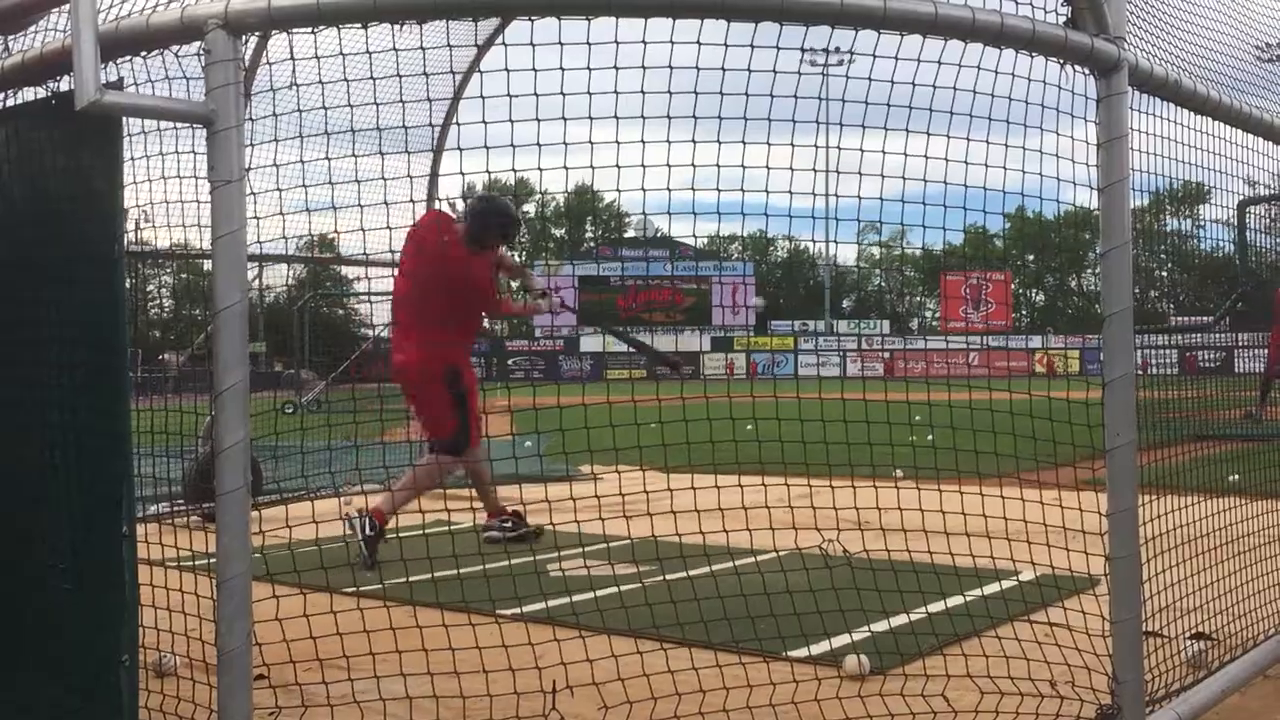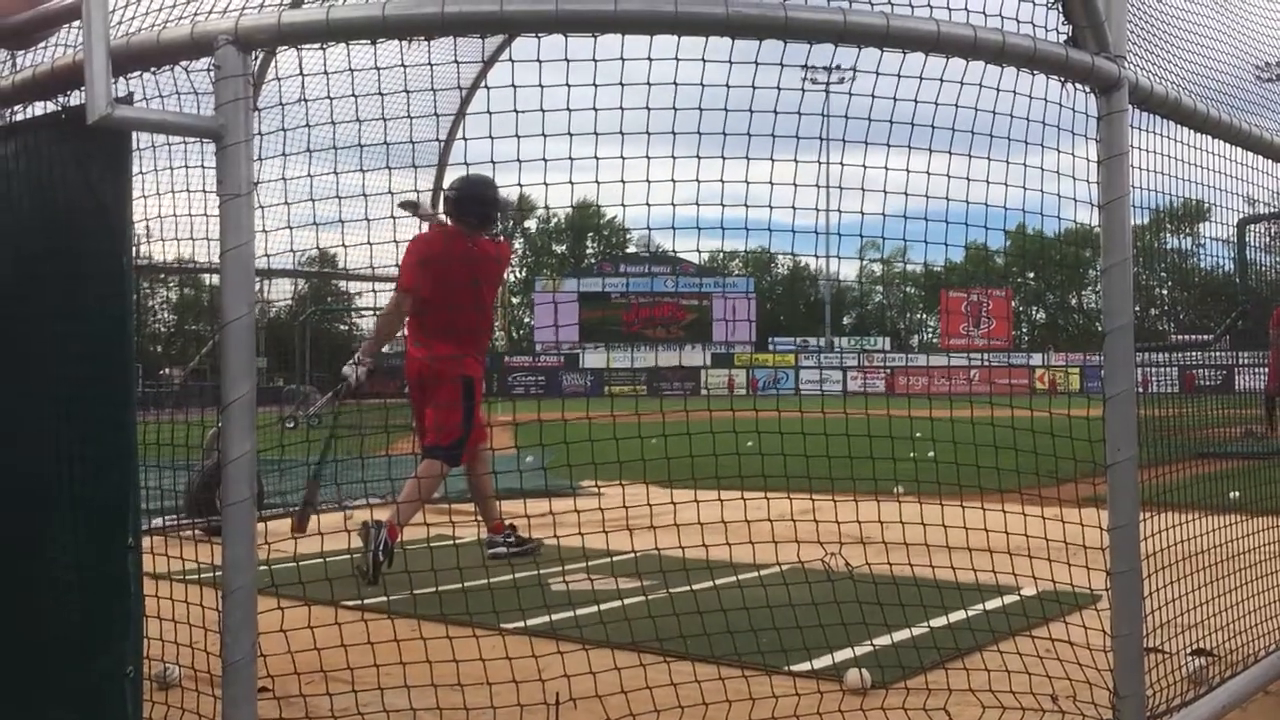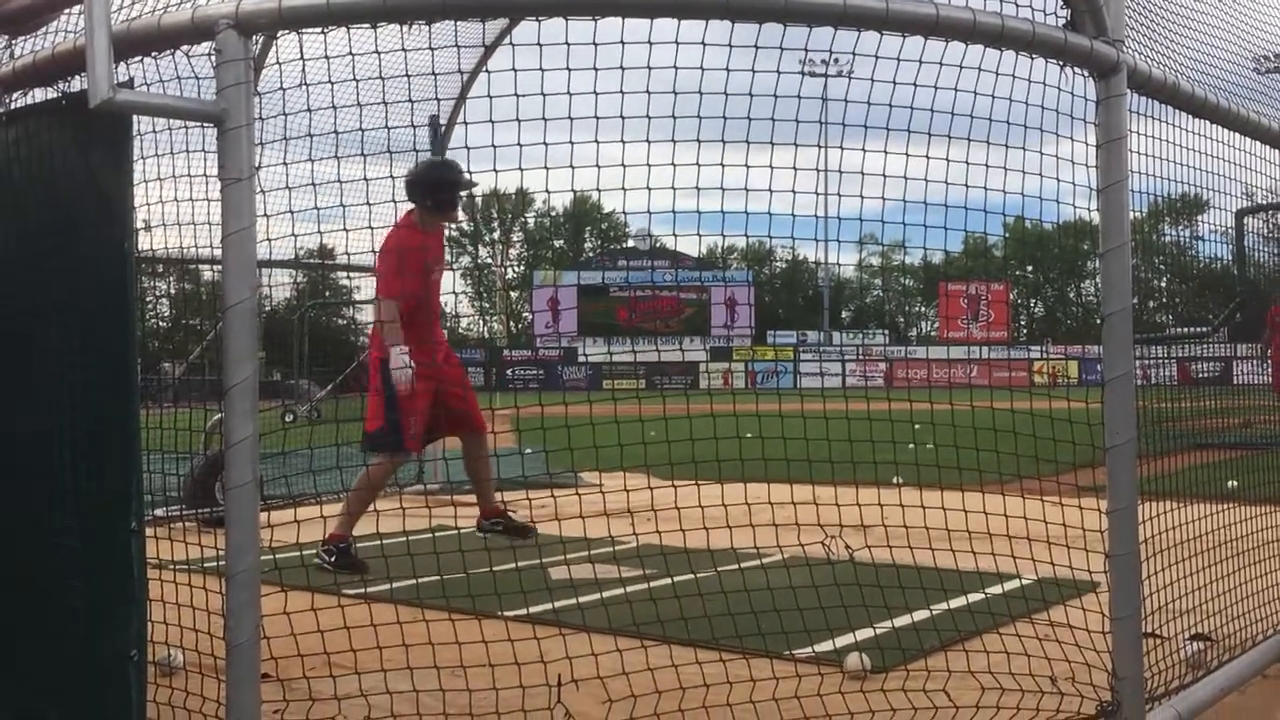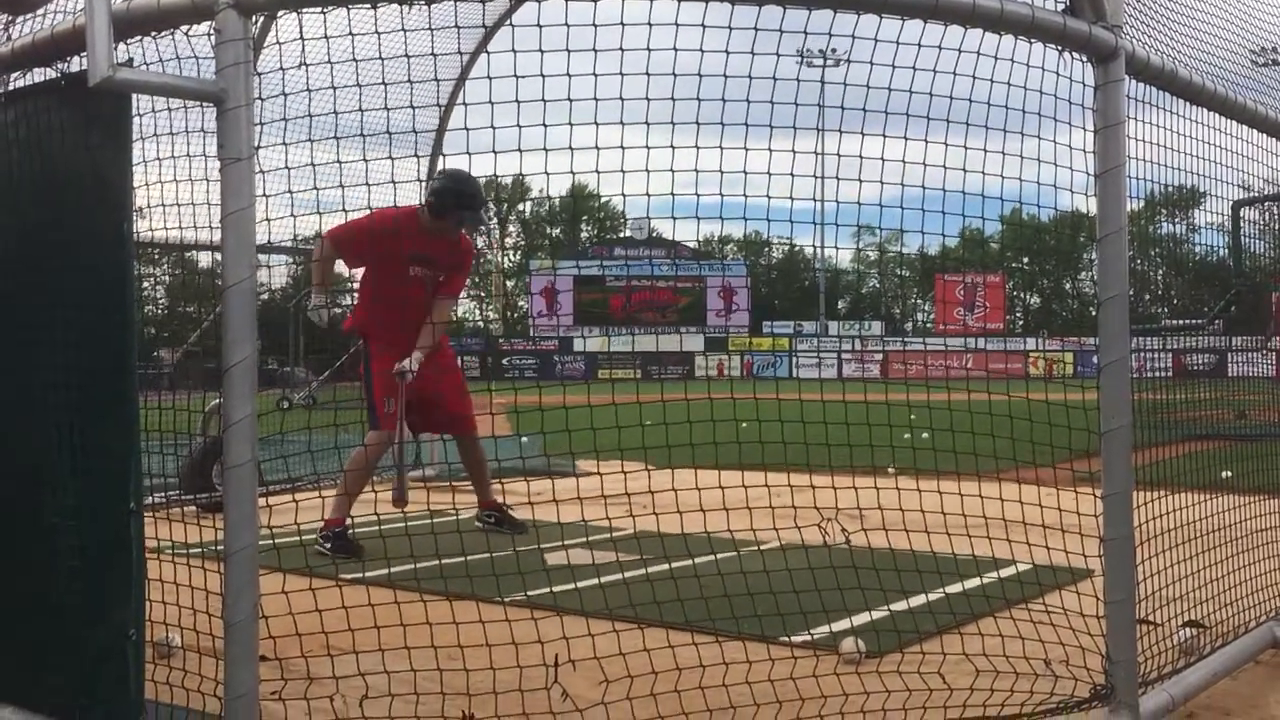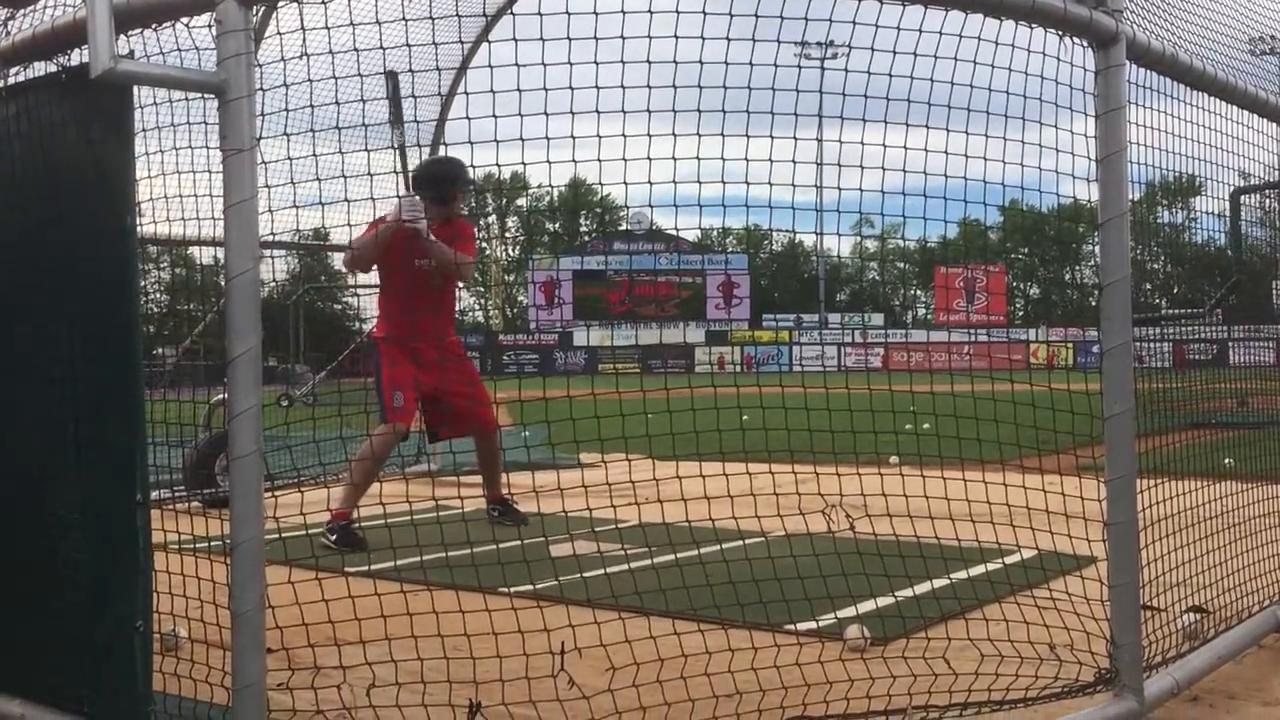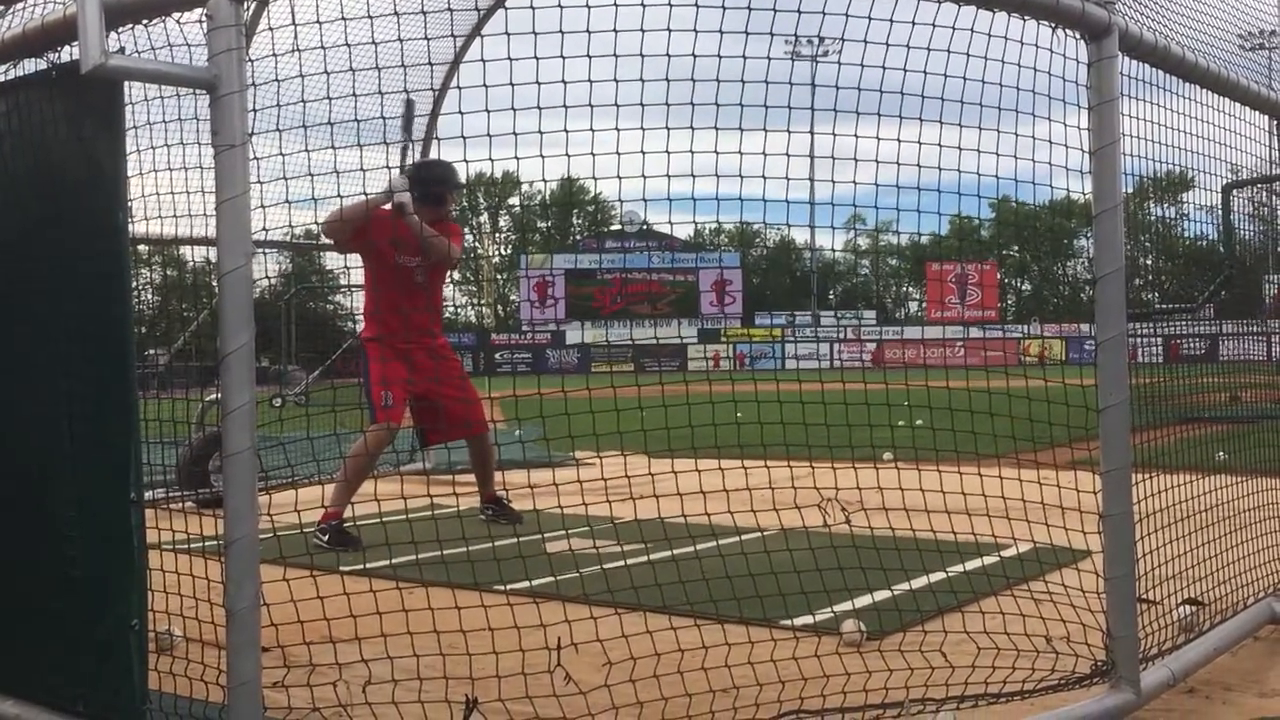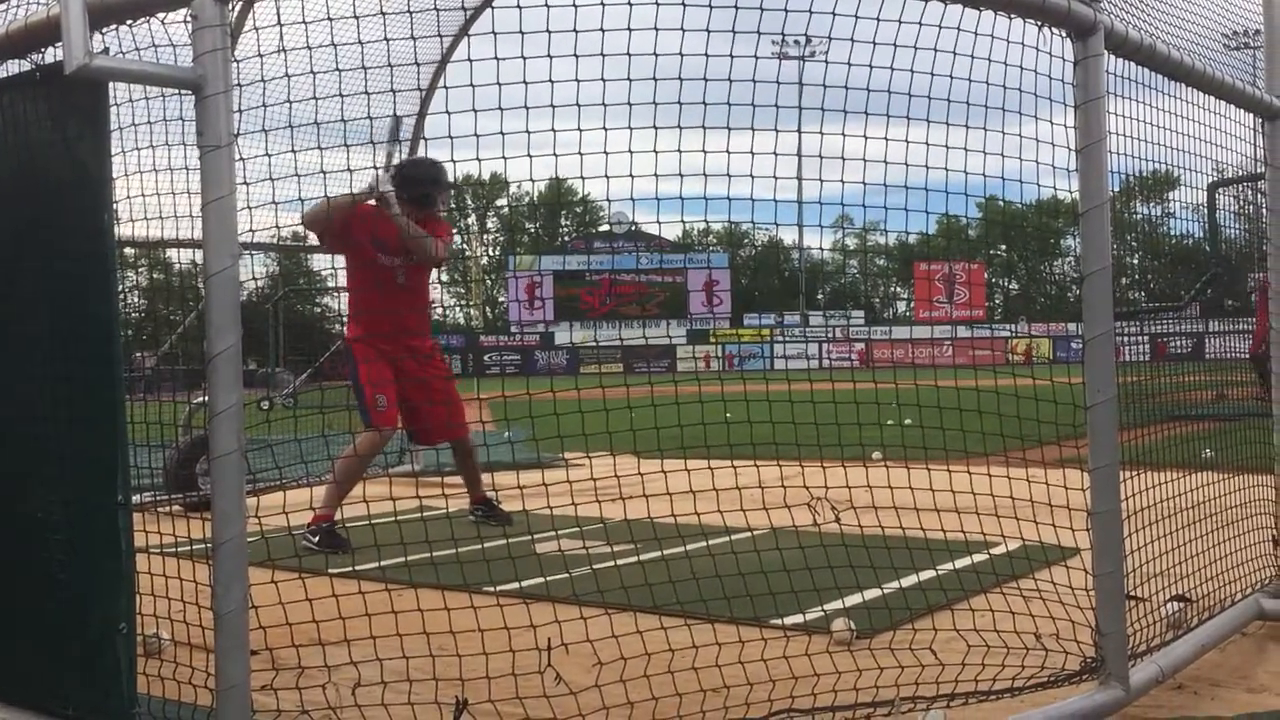
dt=0.7s
person 1, frame 1
left shoulder: (432, 223)
right shoulder: (476, 270)
left elbow: (490, 254)
right elbow: (501, 310)
left wrist: (530, 280)
right wrist: (537, 304)
left hip: (411, 355)
right hip: (439, 361)
left knee: (466, 435)
right knee: (450, 451)
left ankle: (497, 517)
right ankle: (374, 519)
person 1, frame 2
left shoulder: (428, 244)
right shoulder: (498, 252)
left elbow: (400, 305)
left wrist: (363, 355)
right wrist: (435, 221)
left hip: (420, 362)
right hip: (458, 366)
left knee: (469, 443)
right knee: (443, 455)
left ankle: (498, 532)
right ankle: (389, 529)
person 1, frame 3
left shoulder: (425, 228)
right shoulder: (407, 244)
right elbow: (388, 304)
right wrist: (398, 353)
left hip: (433, 351)
right hip: (403, 357)
left knee: (475, 427)
right knee: (394, 451)
left ankle: (491, 515)
right ankle: (335, 542)
person 1, frame 4
left shoulder: (462, 248)
right shoulder: (388, 224)
left elbow: (442, 311)
right elbow: (326, 244)
left wrist: (419, 355)
right wrist: (320, 295)
left hip: (430, 344)
right hip: (382, 339)
left knee: (465, 425)
right knee: (382, 432)
left ankle: (489, 508)
right ankle: (332, 527)
person 1, frame 5
left shoulder: (461, 229)
right shoulder: (391, 224)
left elbow: (464, 271)
right elbow: (352, 262)
left wrist: (426, 237)
right wrist: (391, 224)
left hip: (443, 344)
right hip: (398, 344)
left knee: (485, 422)
right knee: (394, 427)
left ankle: (496, 501)
right ankle: (339, 520)
person 1, frame 6
left shoulder: (447, 229)
right shoulder: (378, 223)
left elbow: (449, 256)
right elbow: (330, 228)
left wrist: (409, 215)
right wrist: (384, 198)
left hip: (431, 345)
right hip: (385, 344)
left knee: (476, 423)
right knee: (384, 427)
left ankle: (489, 500)
right ankle: (329, 520)
person 1, frame 7
left shoulder: (435, 227)
right shoulder: (361, 219)
left elbow: (433, 254)
right elbow: (311, 219)
left wrist: (393, 211)
right wrist: (365, 194)
left hip: (418, 345)
right hip: (370, 344)
left knee: (456, 428)
right knee: (379, 430)
left ankle: (479, 501)
right ankle: (320, 522)
